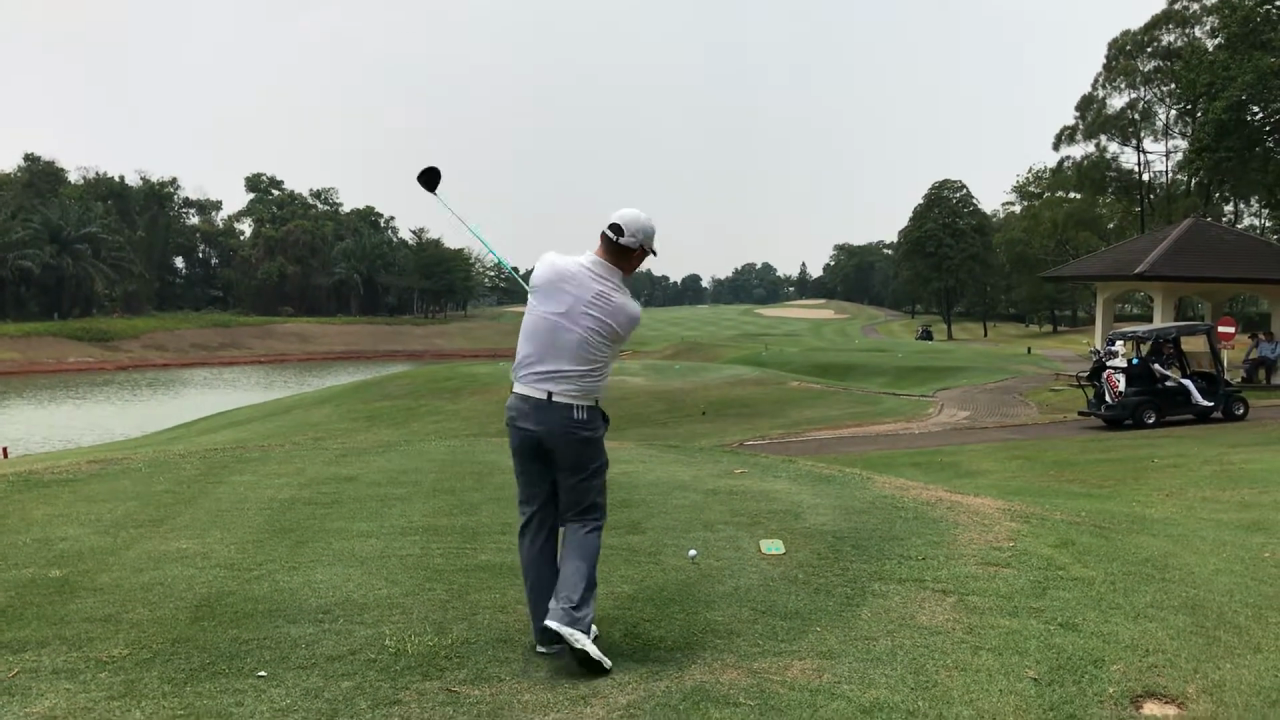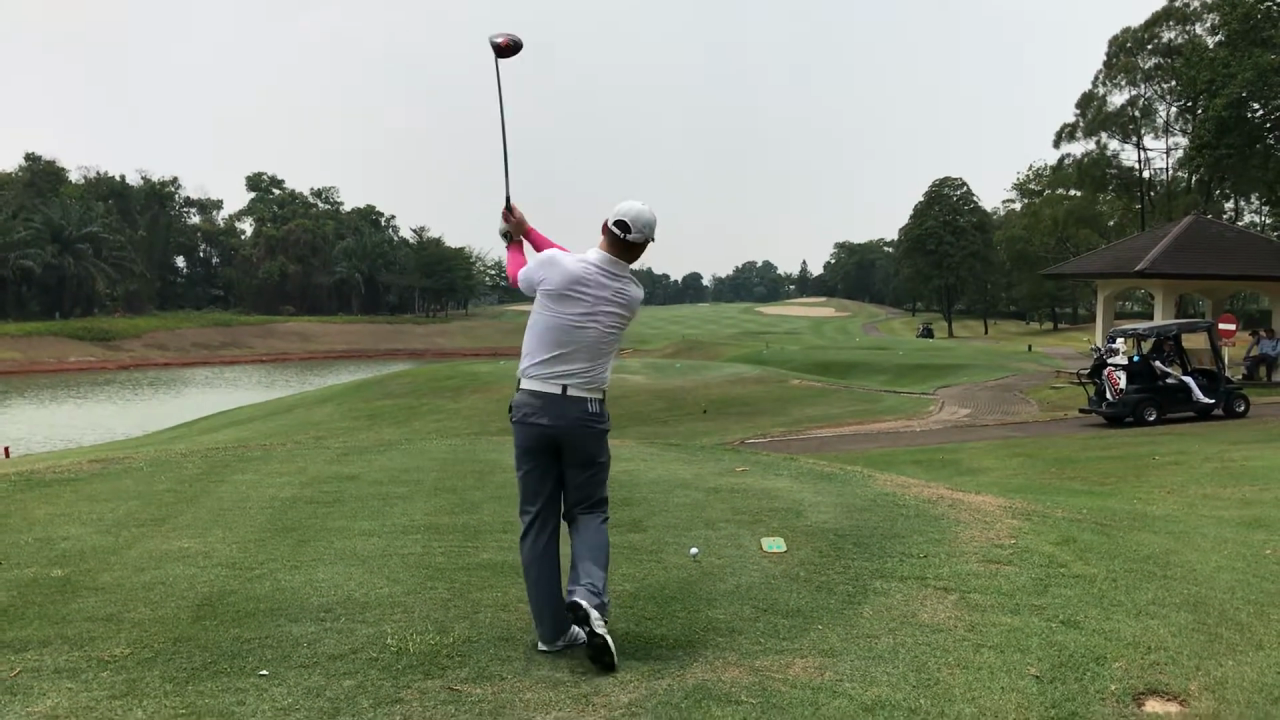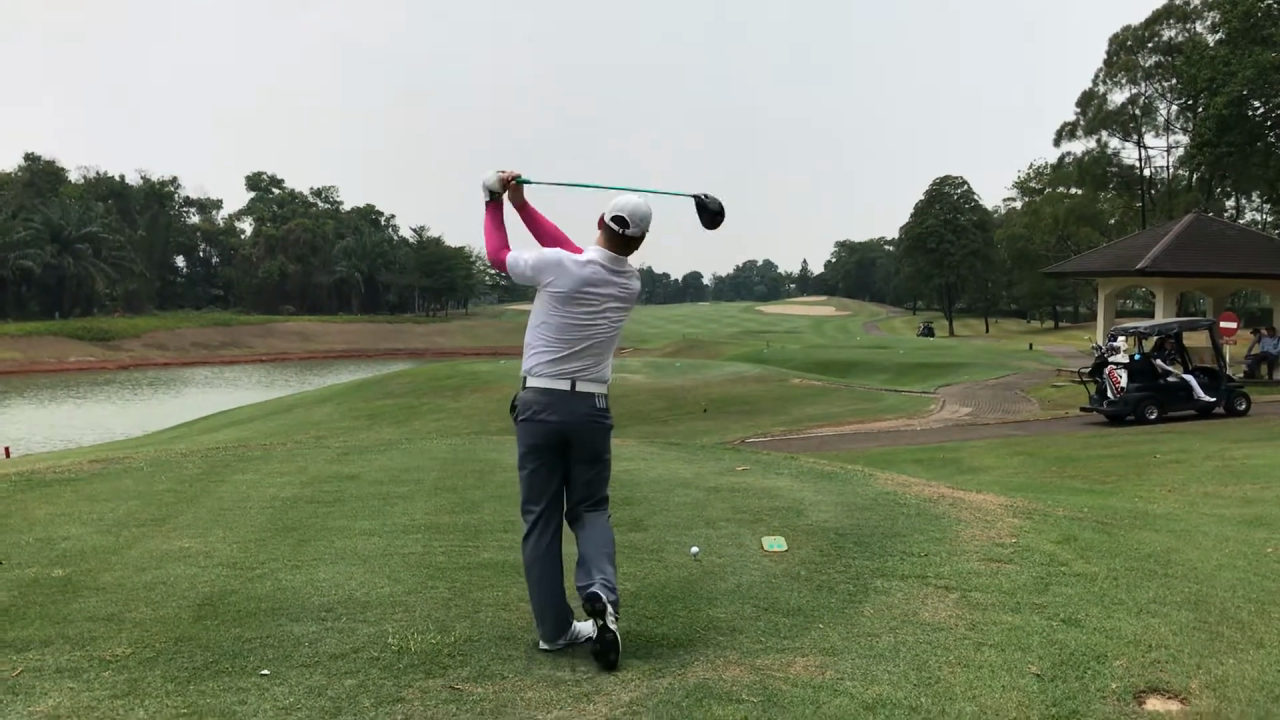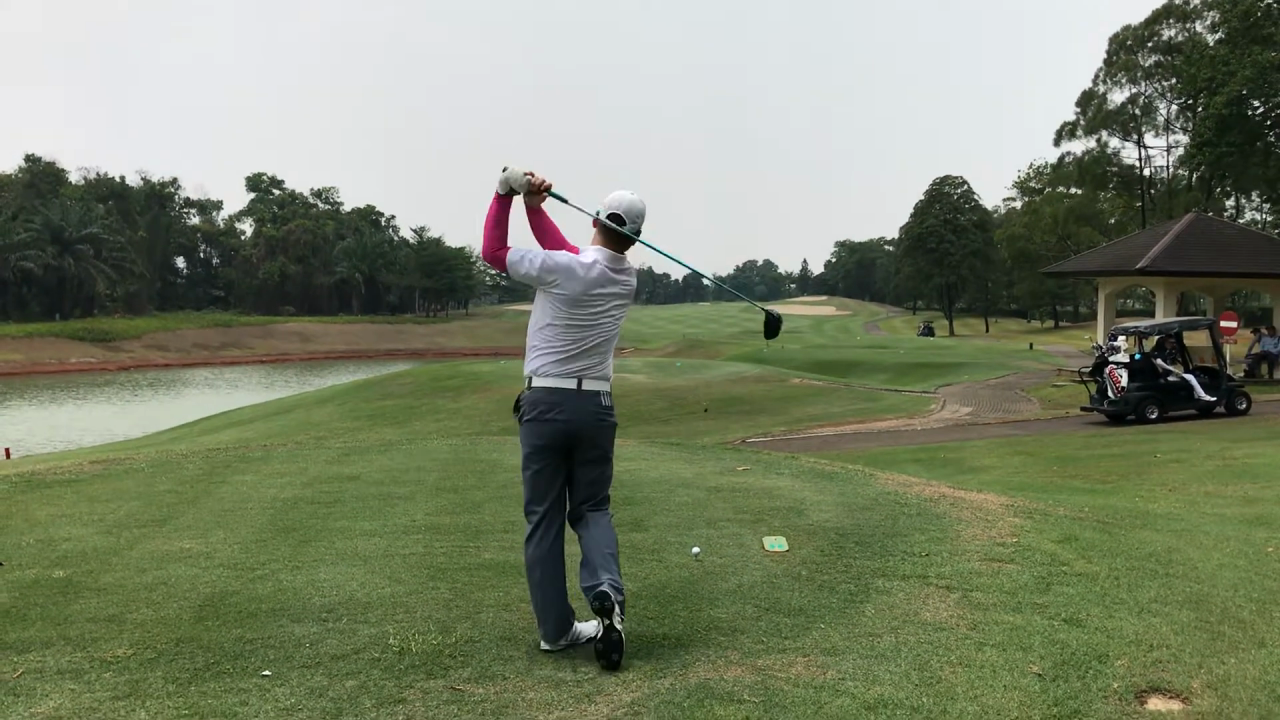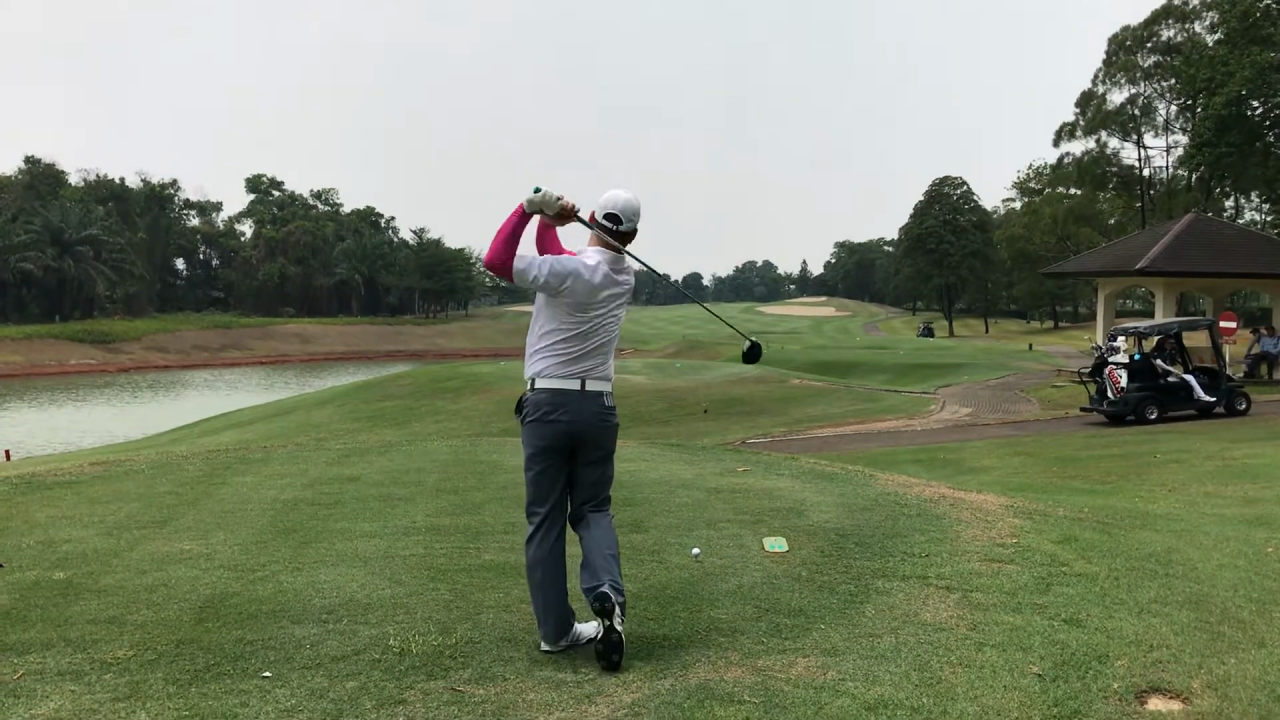
dt=0.1s
person 1, frame 1
left shoulder: (549, 267)
right shoulder: (627, 311)
left hip: (523, 410)
right hip: (575, 419)
left knee: (536, 520)
right knee: (583, 520)
left ankle: (548, 626)
right ankle: (569, 616)
person 1, frame 2
left shoulder: (554, 267)
right shoulder: (632, 295)
left elbow: (516, 274)
left wrist: (512, 235)
right wrist: (525, 230)
left hip: (533, 407)
right hip: (586, 412)
left knee: (539, 520)
right knee: (589, 513)
left ankle: (552, 628)
right ankle: (588, 596)
person 1, frame 3
left shoulder: (560, 267)
right shoulder: (630, 286)
left elbow: (498, 256)
left wrist: (496, 202)
right wrist: (522, 204)
left hip: (539, 404)
right hip: (590, 408)
left knee: (541, 517)
right knee: (590, 508)
left ankle: (554, 628)
right ankle: (601, 595)
person 1, frame 4
left shoulder: (565, 267)
right shoulder: (628, 278)
left elbow: (491, 253)
left wrist: (507, 193)
right wrist: (536, 204)
left hip: (544, 403)
right hip: (595, 406)
left knee: (543, 518)
right knee: (592, 507)
left ankle: (556, 627)
right ankle: (606, 594)
person 1, frame 5
left shoulder: (571, 271)
right shoulder: (626, 277)
left elbow: (496, 262)
left wrist: (530, 210)
right wrist: (546, 220)
left hip: (546, 406)
right hip: (597, 408)
left knee: (544, 520)
right knee: (593, 510)
left ankle: (556, 629)
right ankle: (607, 595)
